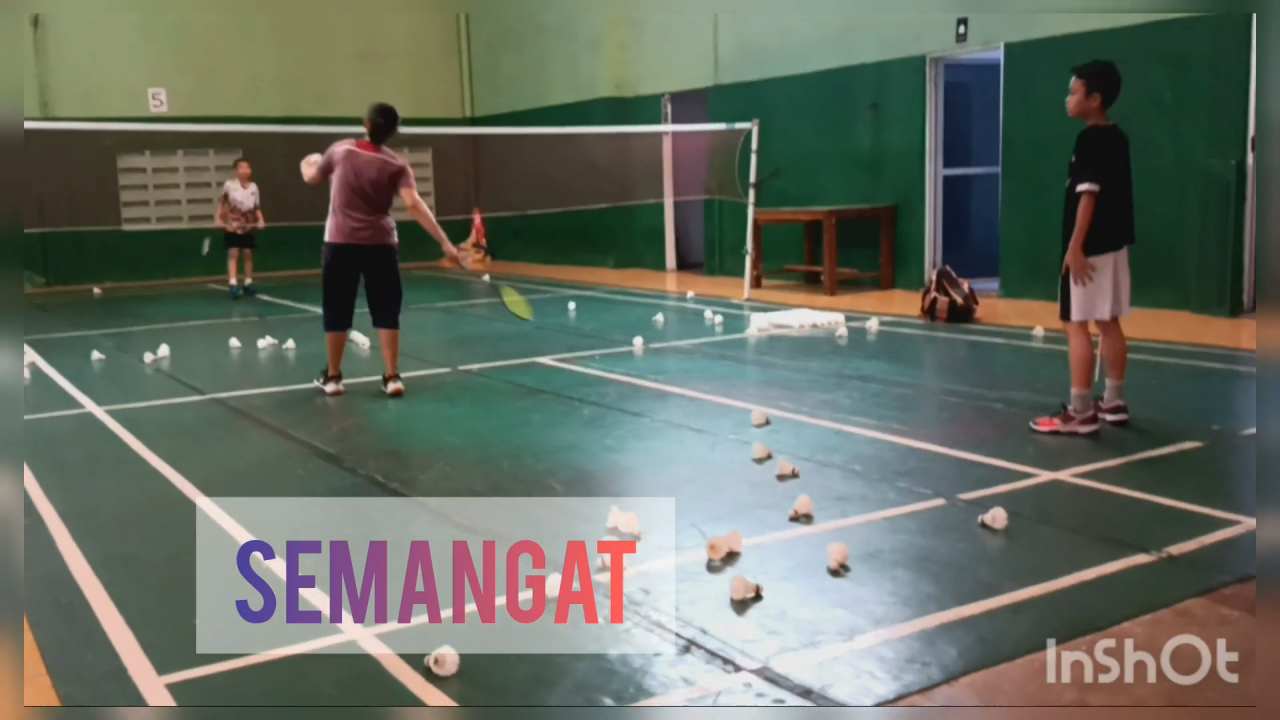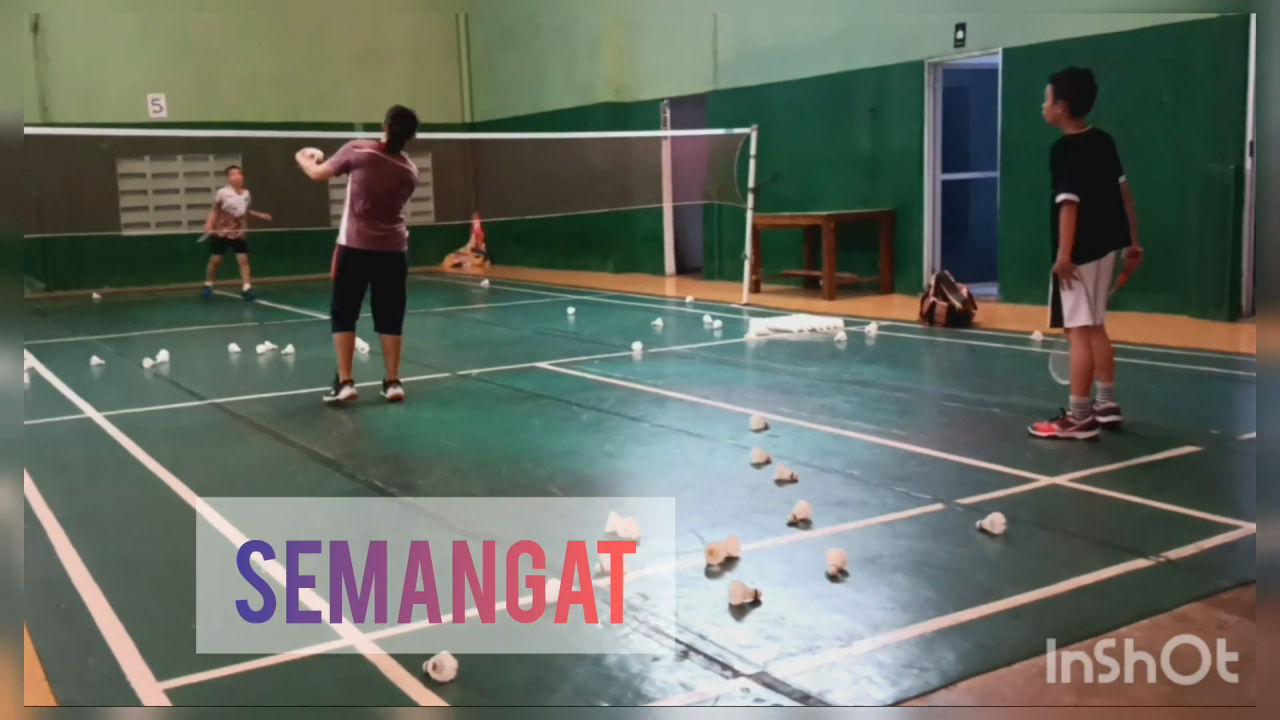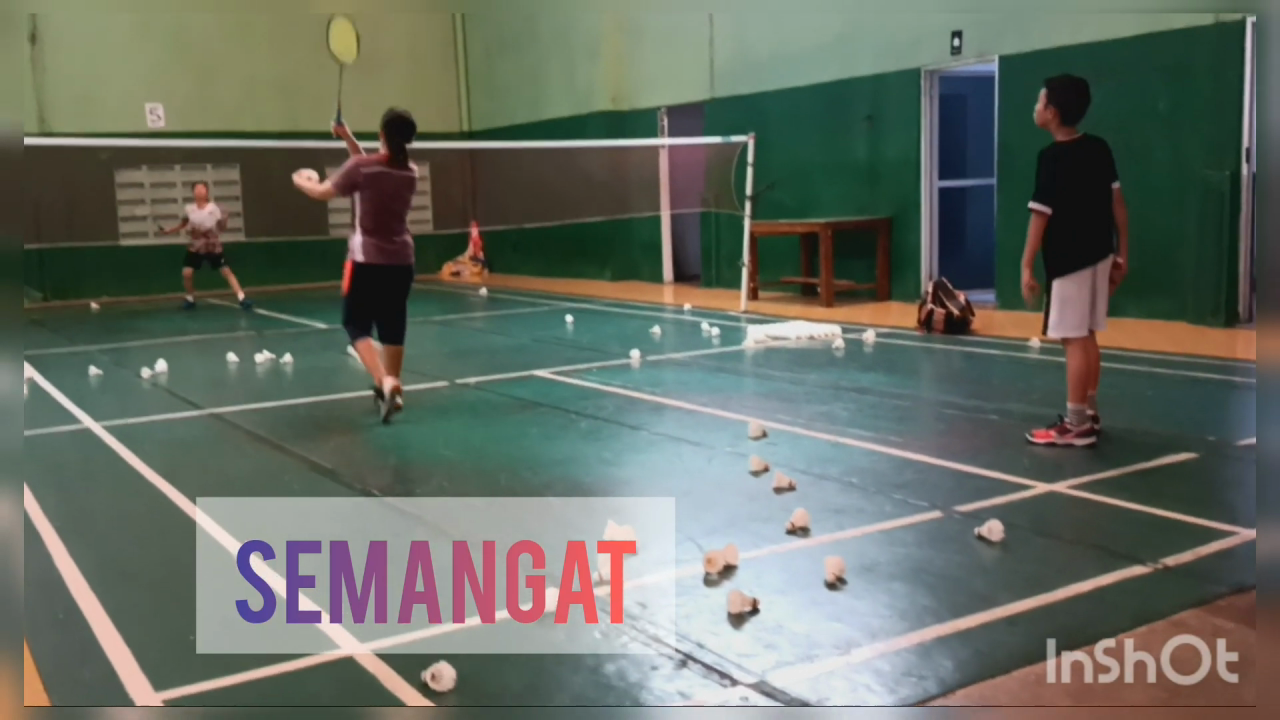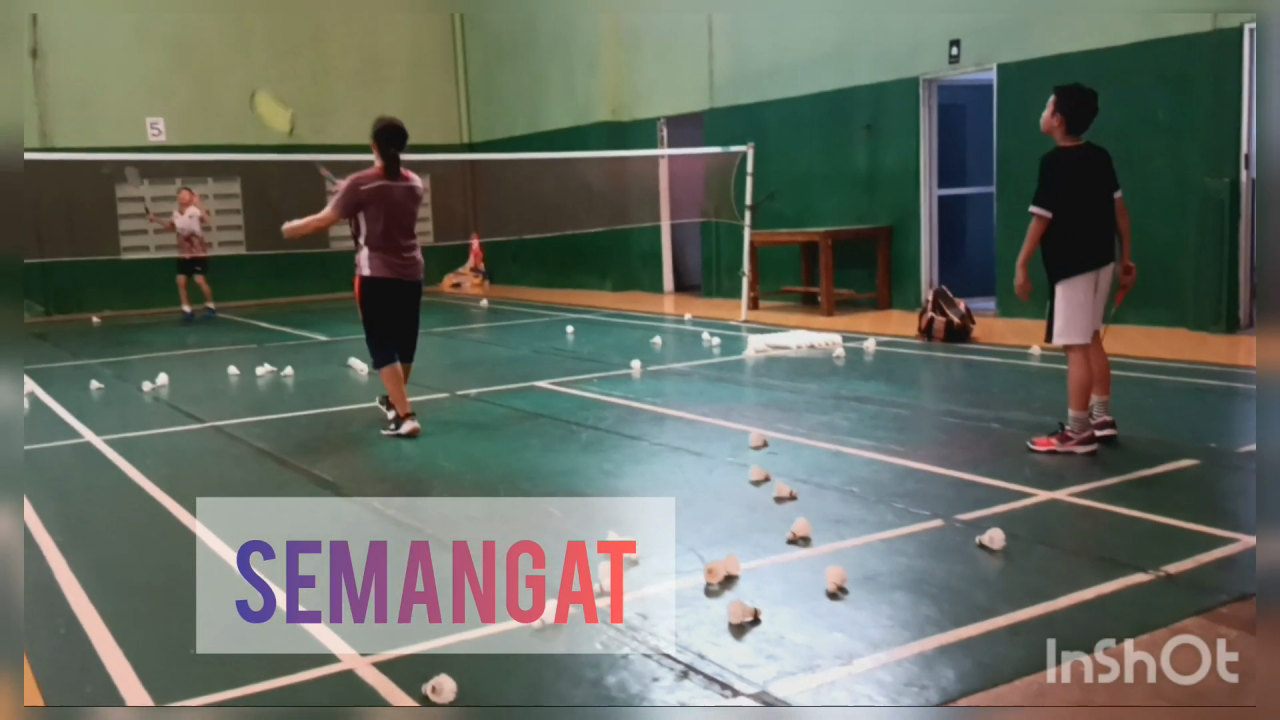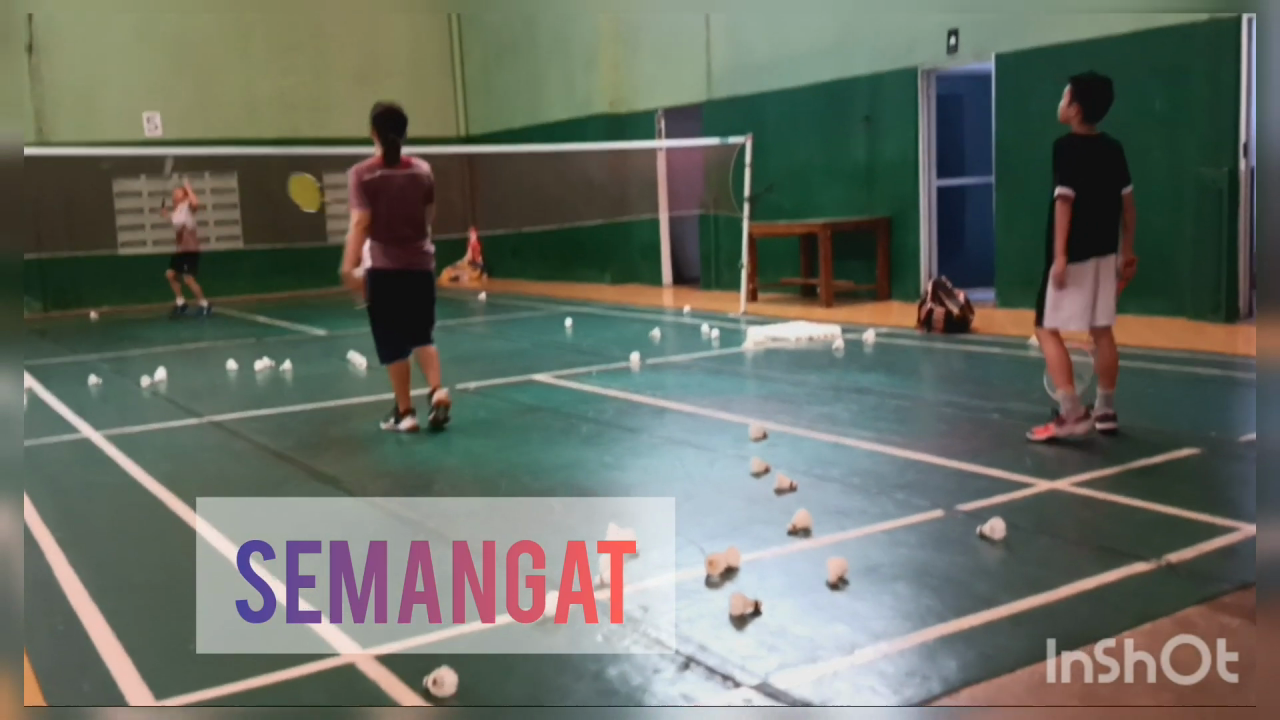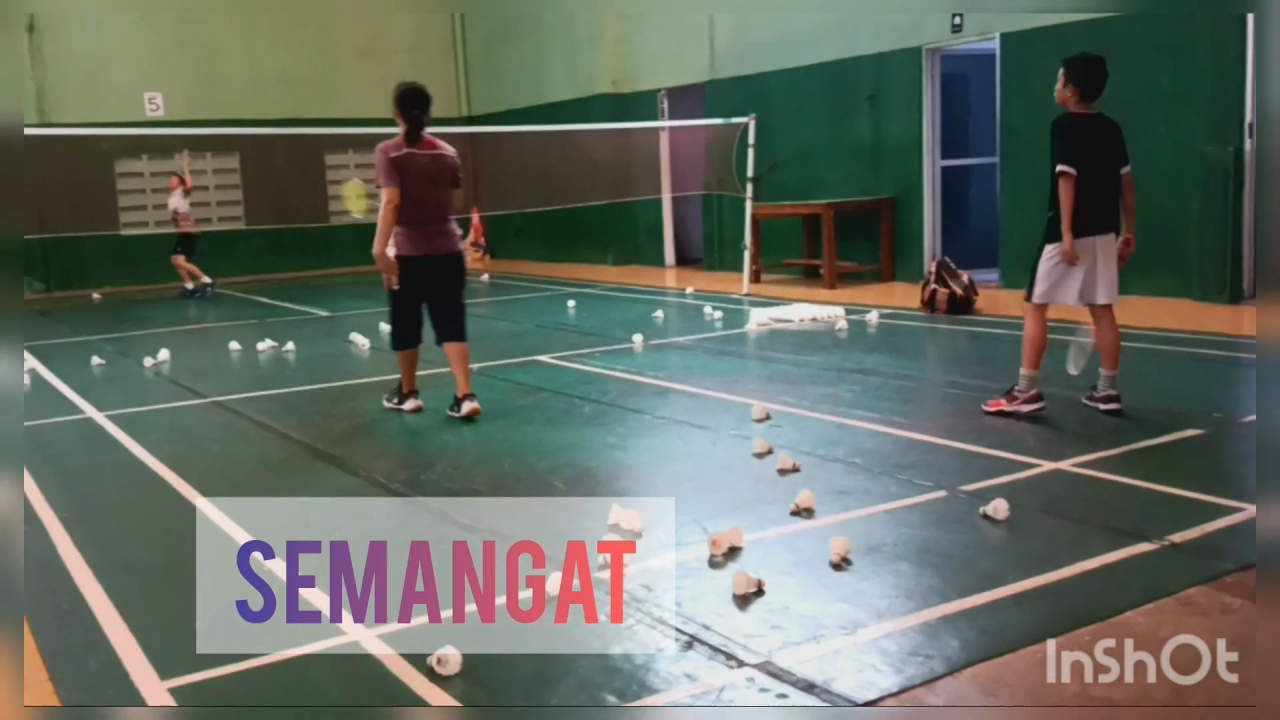
dt=0.3s
person 1, frame 1
left shoulder: (1091, 140)
right shoulder: (1117, 137)
left elbow: (1088, 196)
left wrist: (1074, 247)
left hip: (1091, 247)
right hip: (1115, 244)
left knee: (1076, 325)
right knee: (1109, 323)
left ankle: (1080, 411)
right ankle: (1114, 402)
person 1, frame 2
left shoulder: (1064, 149)
right shoulder: (1104, 142)
left elbow: (1069, 206)
right elbow: (1123, 193)
left wrist: (1063, 255)
right wrist: (1132, 241)
left hip: (1080, 253)
right hip: (1105, 246)
left knee: (1077, 331)
right knee: (1094, 326)
left ankle: (1079, 417)
right ankle: (1106, 403)
person 1, frame 3
left shoulder: (1051, 158)
right shoulder: (1099, 148)
left elbow: (1041, 216)
right elbow: (1117, 203)
left wrist: (1027, 267)
right wrist: (1121, 253)
left hip: (1070, 260)
right hip: (1100, 254)
left knee: (1074, 339)
right knee: (1087, 335)
left ankle: (1076, 425)
right ankle: (1087, 412)
person 1, frame 4
left shoulder: (1054, 162)
right shoulder: (1100, 157)
left elbow: (1041, 219)
right elbow: (1120, 209)
left wrist: (1021, 265)
right wrist: (1126, 257)
left hip: (1071, 265)
right hip: (1101, 260)
left knee: (1075, 346)
right knee: (1091, 339)
left ankle: (1078, 432)
right ankle: (1102, 417)
person 1, frame 5
left shoulder: (1066, 146)
right shoulder: (1113, 148)
left elbow: (1064, 202)
right elbow: (1127, 201)
left wrist: (1058, 254)
right wrist: (1127, 250)
left hip: (1075, 254)
right hip: (1105, 252)
left knee: (1048, 331)
right knee: (1101, 330)
left ankle: (1072, 413)
right ankle: (1104, 410)
person 1, frame 6
left shoulder: (1065, 126)
right shoulder: (1112, 128)
left elbow: (1067, 179)
right elbow: (1126, 183)
left wrist: (1066, 232)
right wrist: (1128, 231)
left hip: (1070, 233)
right hip: (1103, 232)
left knee: (1036, 307)
right knee: (1102, 310)
left ankle: (1026, 390)
right ankle: (1108, 390)
person 2, frame 1
left shoulder: (342, 149)
right shoulder: (396, 164)
left elbow: (311, 177)
right elbow: (415, 205)
left wrist: (307, 164)
right wrist: (445, 243)
left hip: (340, 243)
right hip: (380, 244)
left knee: (337, 311)
right knee: (385, 312)
left ankle: (332, 378)
right ankle: (392, 377)
person 2, frame 2
left shoulder: (358, 150)
right shoulder: (410, 171)
left elbow: (319, 173)
left wrist: (304, 157)
left hip: (355, 246)
right hip: (393, 250)
left knee: (343, 314)
right knee: (390, 317)
left ankle: (344, 382)
right ankle: (392, 382)
person 2, frame 3
left shoulder: (360, 167)
right shoulder: (410, 172)
left elbow: (322, 192)
left wrist: (300, 180)
right wrist: (351, 140)
left hip: (367, 259)
right hip: (402, 260)
left knee: (357, 324)
right knee: (393, 327)
left ankle: (386, 383)
right ankle: (390, 388)
person 2, frame 4
left shoulder: (360, 184)
right shoulder: (415, 184)
left elbow: (325, 220)
left wrist: (292, 227)
left hip: (376, 275)
right hip: (411, 274)
left knee: (383, 346)
right knee: (404, 343)
left ankle: (405, 416)
right ankle: (395, 400)
person 2, frame 5
left shoulder: (363, 174)
right shoulder: (423, 170)
left elbow: (359, 223)
left wrist: (349, 265)
left hip: (383, 268)
right hip: (421, 264)
left knee: (391, 341)
right knee: (420, 333)
left ankle: (405, 413)
right ankle: (437, 391)
person 2, frame 6
left shoulder: (389, 152)
right shoulder: (448, 153)
left elbow: (390, 202)
right elbow: (455, 204)
left wrist: (380, 246)
left hip: (407, 252)
right hip: (448, 250)
left knee: (406, 324)
right knee: (451, 321)
left ankle: (407, 393)
right ankle: (466, 396)
